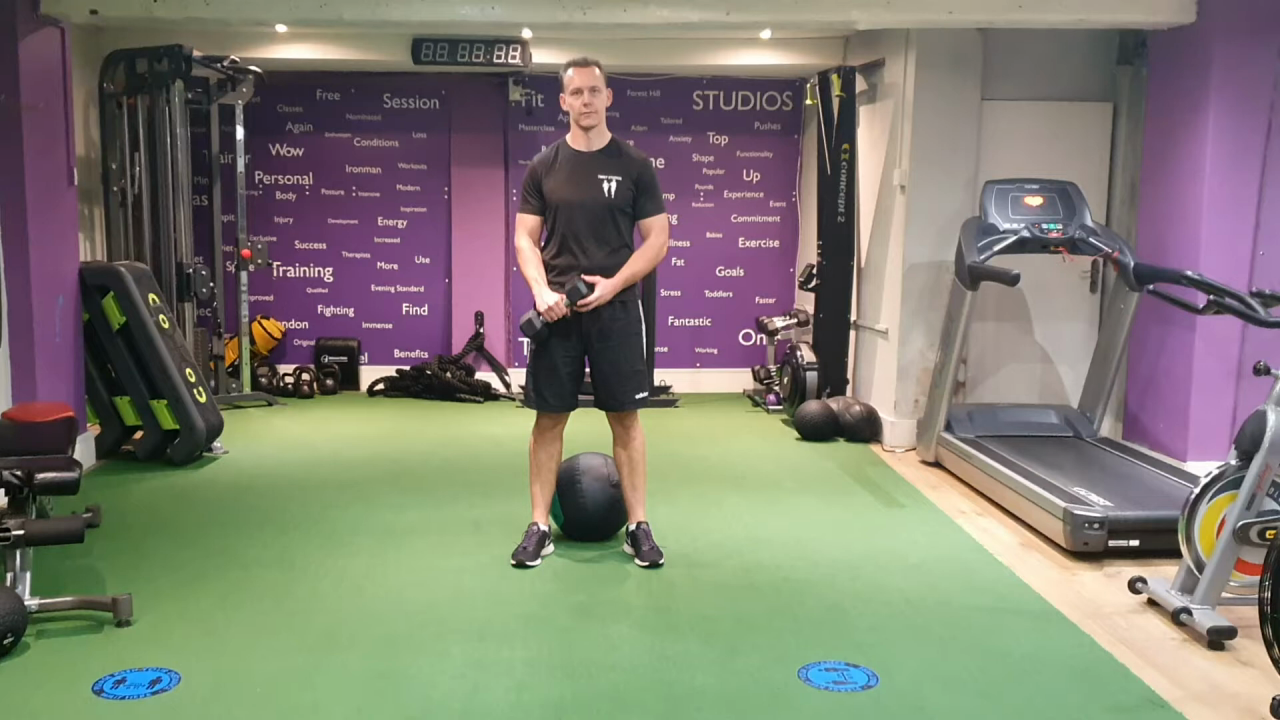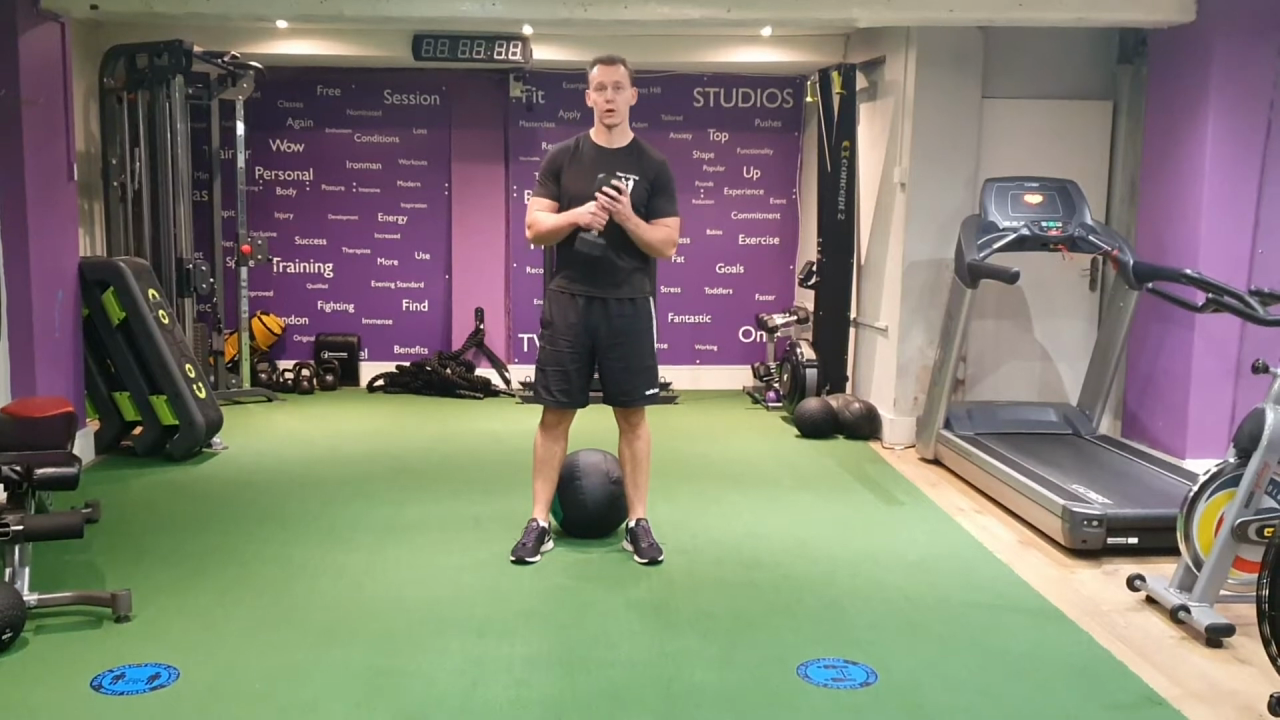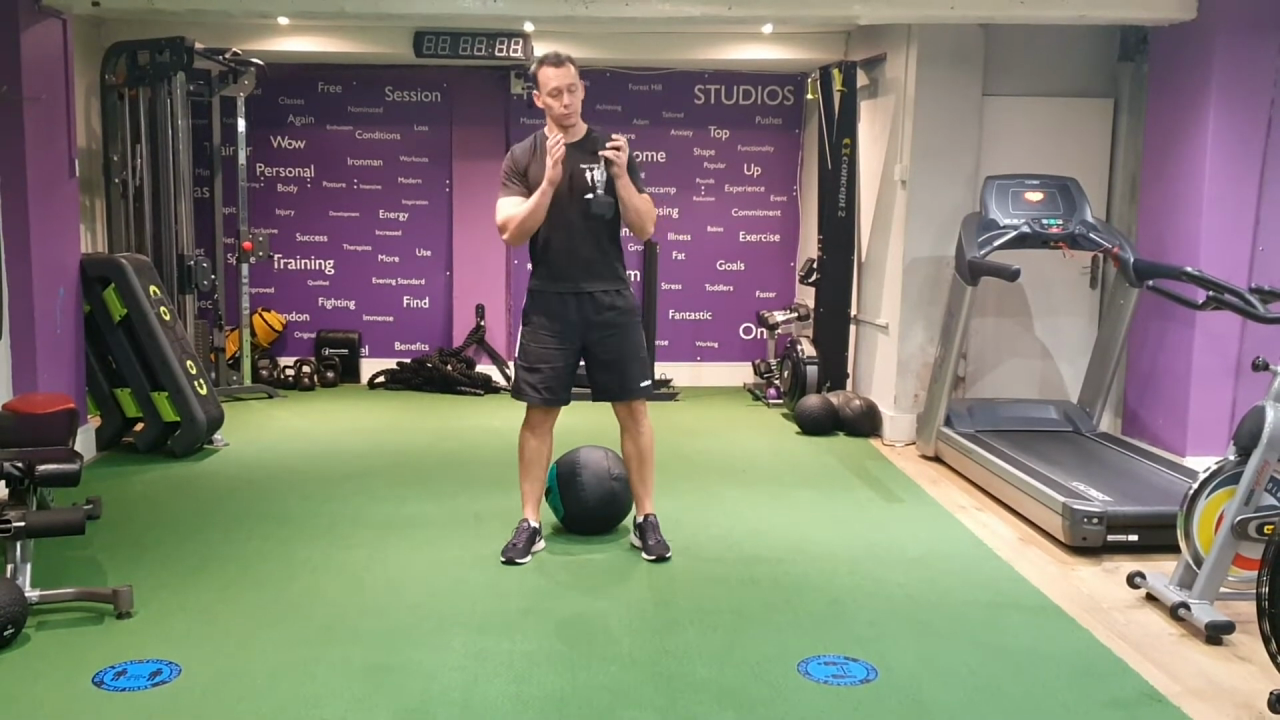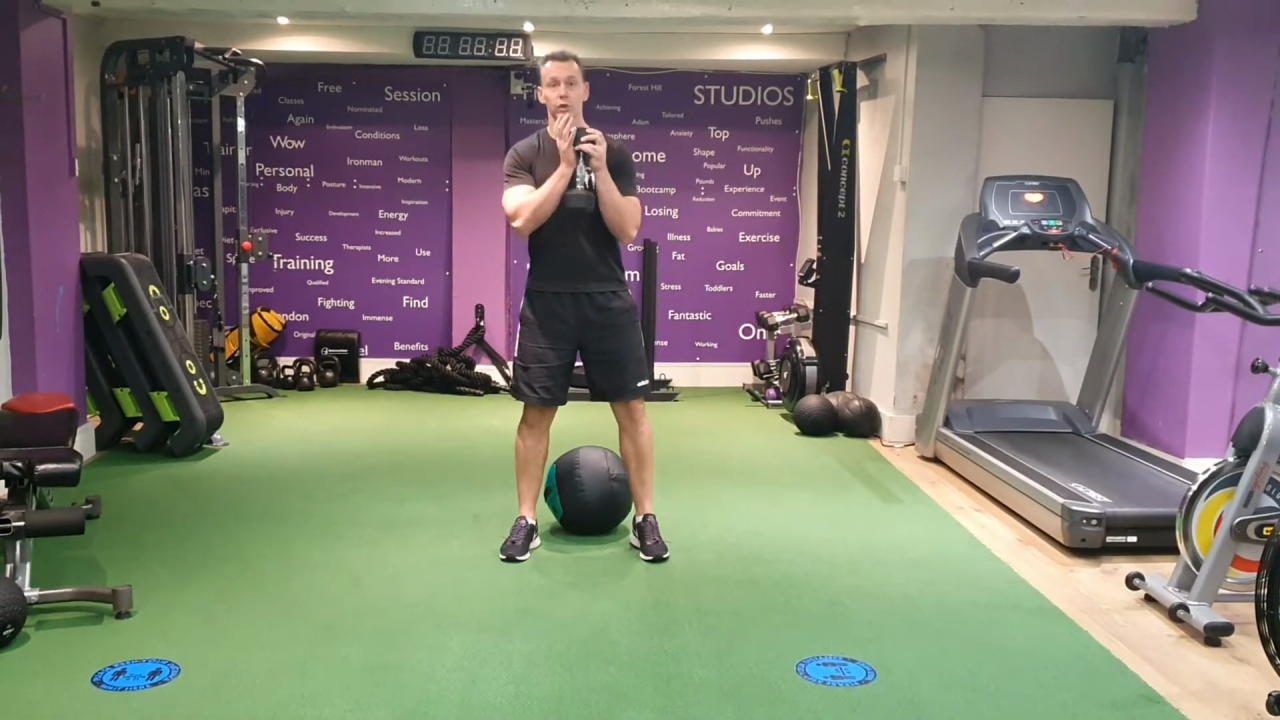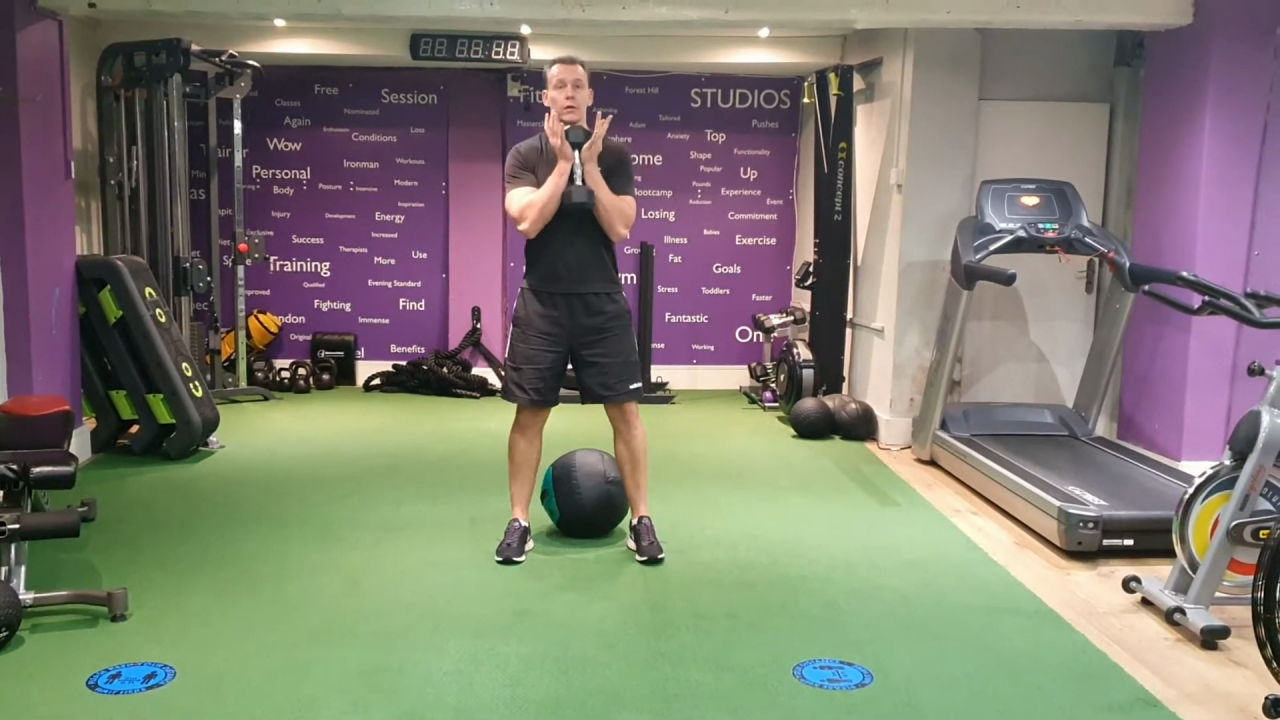
dt=1s
person 1, frame 1
left shoulder: (634, 165)
right shoulder: (544, 165)
left elbow: (657, 239)
right elbow: (525, 238)
left wrist: (613, 285)
right wrist: (541, 290)
left hip: (616, 309)
right hip: (558, 311)
left knee: (626, 418)
right knee: (549, 418)
left ankle: (637, 526)
right ankle: (540, 526)
person 1, frame 2
left shoulder: (653, 165)
right shoulder: (561, 157)
left elbow: (667, 245)
right elbow: (534, 229)
left wrist: (625, 217)
right wrist: (576, 215)
left hip: (628, 305)
right hip: (568, 302)
left knee: (632, 415)
right knee: (555, 414)
left ankle: (637, 523)
right ankle: (539, 523)
person 1, frame 3
left shoulder: (612, 151)
right shoulder: (523, 156)
left elbow: (647, 228)
right elbow: (510, 233)
left wrist: (620, 176)
right wrist: (550, 181)
left hip: (611, 297)
right hip: (550, 300)
left knee: (633, 409)
right knee: (540, 412)
left ankle: (646, 520)
right ankle: (530, 524)
person 1, frame 4
left shoulder: (615, 152)
right shoulder: (525, 153)
left elbow: (628, 229)
right elbow: (522, 220)
left wrist: (599, 168)
right wrist: (565, 165)
left hip: (608, 297)
right hip: (547, 300)
left knee: (632, 407)
right knee: (537, 411)
left ankle: (644, 519)
right ankle: (527, 521)
person 1, frame 5
left shoulder: (615, 155)
right shoulder: (526, 154)
left elbow: (619, 227)
right elbow: (527, 221)
left wrist: (589, 165)
right wrist: (563, 163)
left hip: (602, 299)
right hip: (542, 300)
left knee: (625, 409)
right knee: (529, 413)
left ankle: (640, 521)
right ankle: (519, 522)
